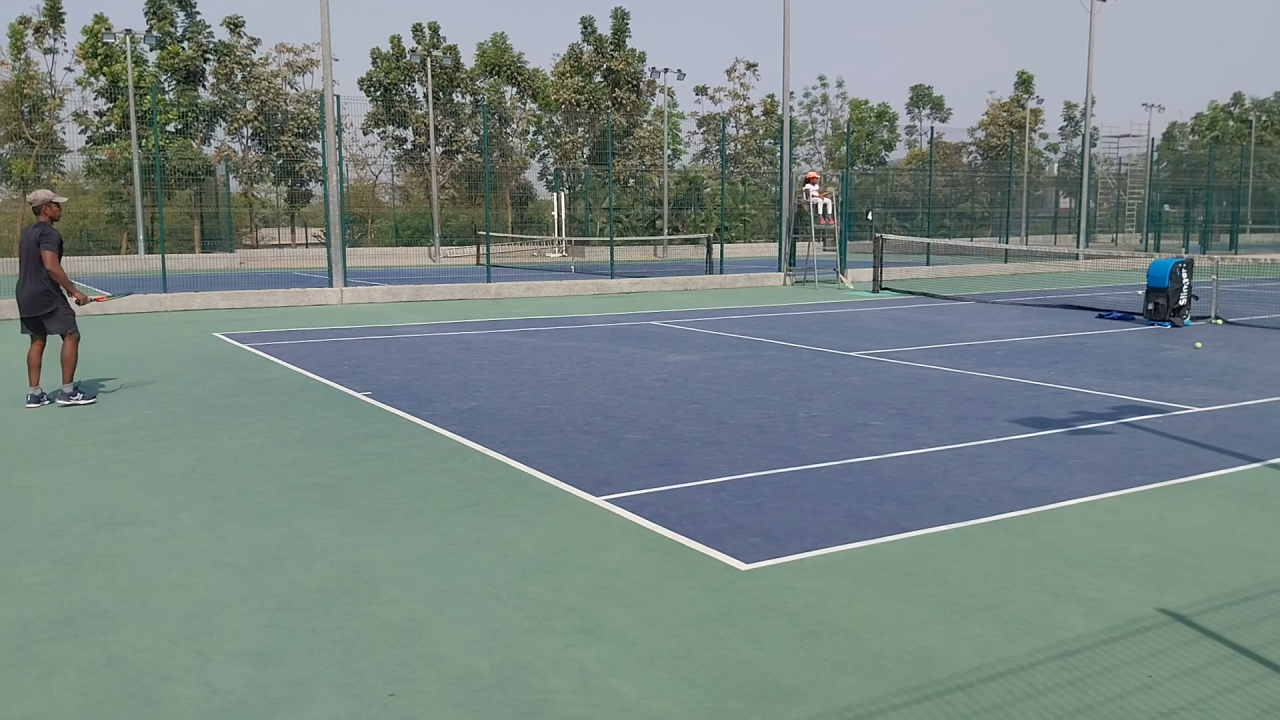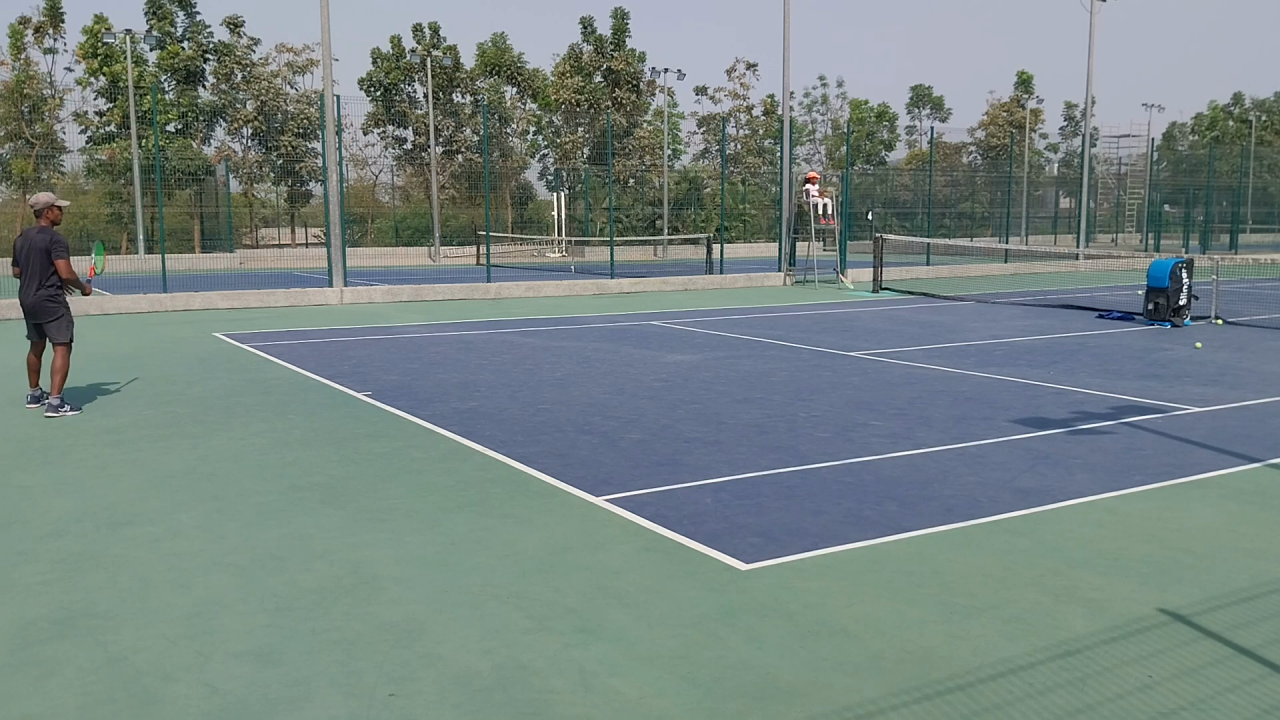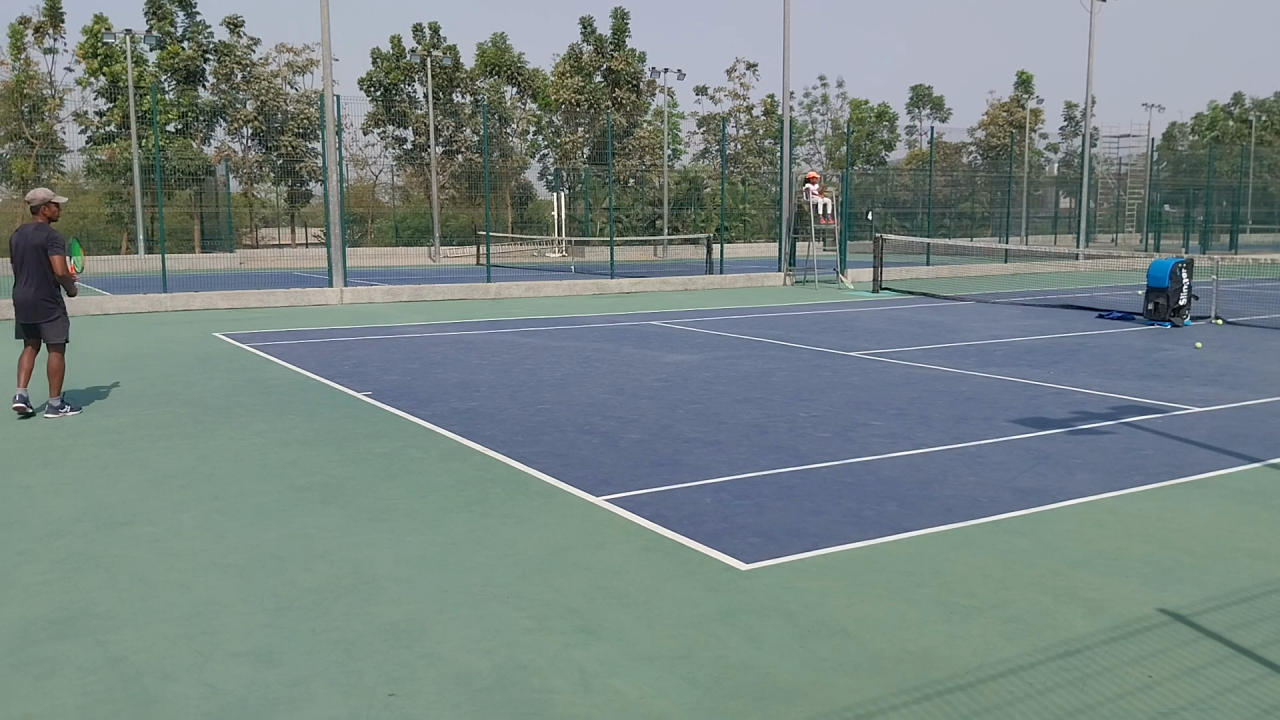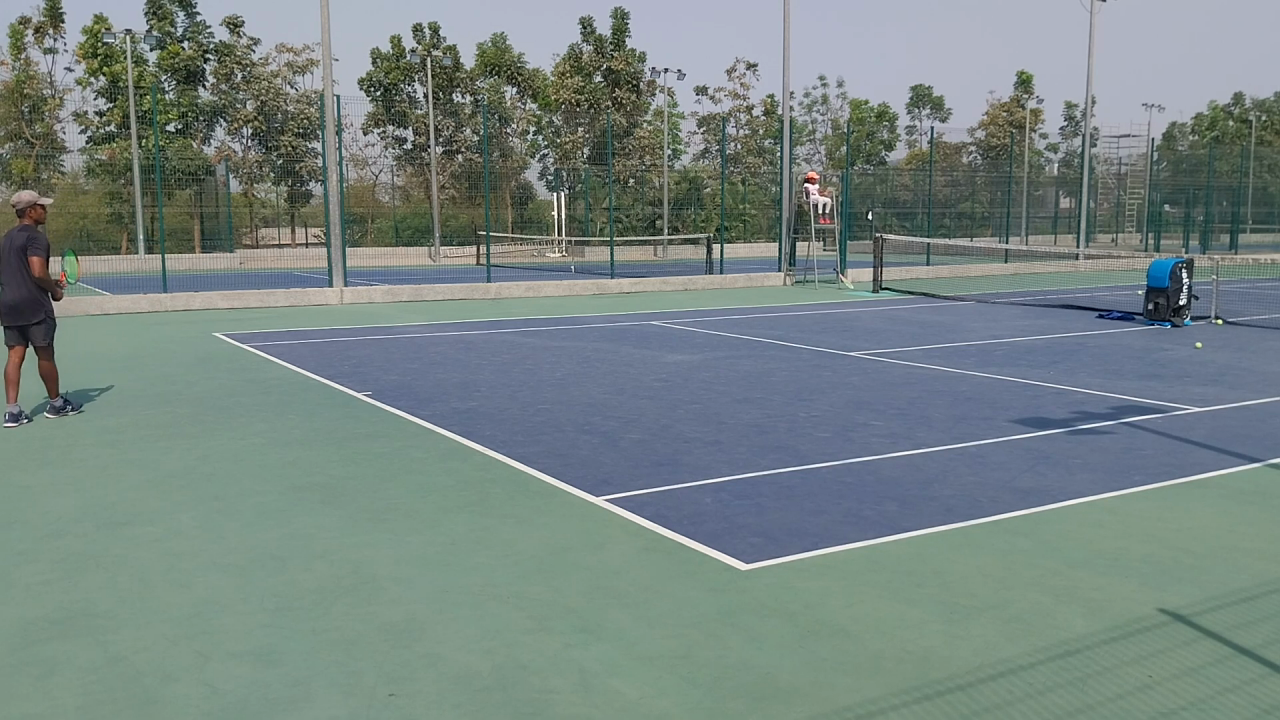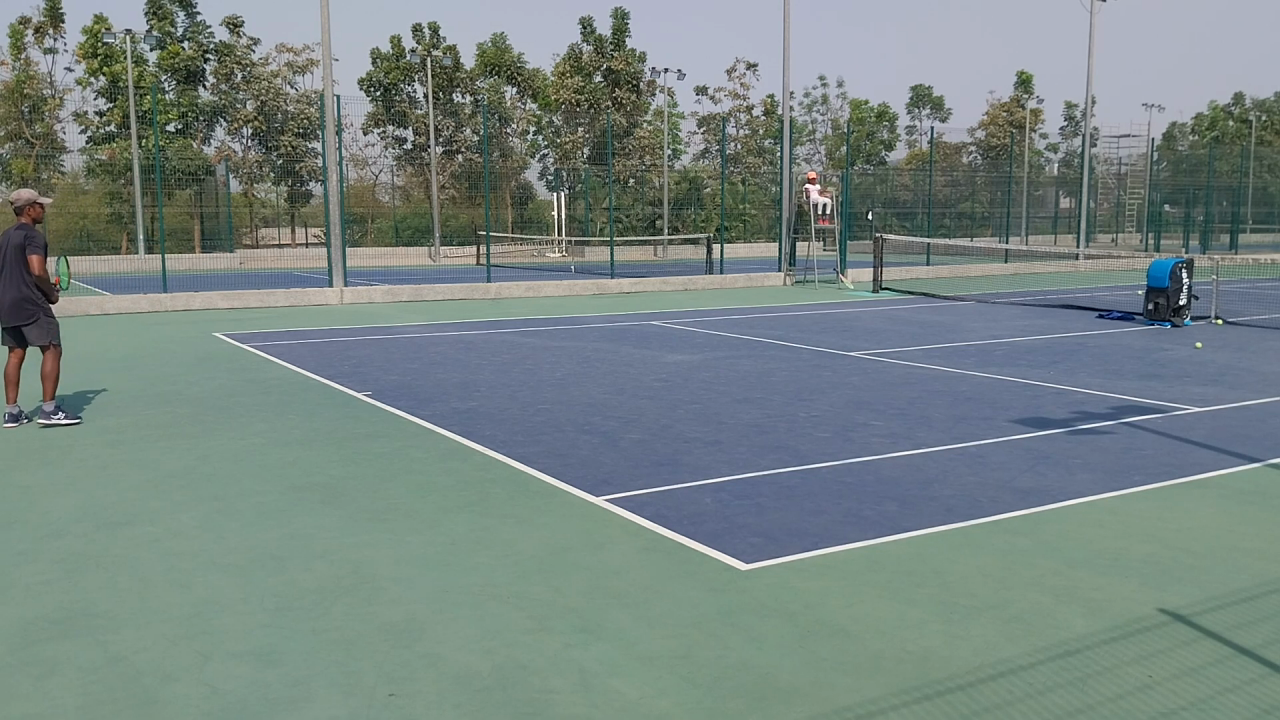
dt=0.3s
person 1, frame 1
left shoulder: (27, 233)
right shoulder: (48, 233)
right elbow: (51, 265)
left wrist: (62, 282)
right wrist: (74, 290)
left hip: (25, 296)
right hip: (46, 296)
left knee: (37, 342)
right knee: (71, 337)
left ankle: (34, 393)
right ankle: (69, 389)
person 1, frame 2
left shoulder: (22, 238)
right shoulder: (54, 239)
left elbow: (17, 271)
right elbow: (66, 273)
right wrist: (83, 287)
left hip: (28, 301)
right hip: (51, 302)
left knee: (36, 346)
right knee: (62, 348)
left ankle: (35, 394)
right ankle: (55, 402)
person 1, frame 3
left shoulder: (17, 235)
right shoulder: (51, 236)
right elbow: (60, 271)
right wrist: (71, 287)
left hip: (22, 300)
right hip: (48, 302)
left knee: (30, 347)
right knee: (56, 350)
left ankle: (21, 394)
right ankle: (55, 404)
person 1, frame 4
right shoulder: (35, 236)
right elbow: (38, 273)
left wrist: (49, 284)
right wrist: (54, 290)
right hip: (33, 304)
right knee: (45, 353)
right ankle: (56, 403)
person 1, frame 5
right shoulder: (32, 235)
right elbow: (38, 271)
right wrist: (51, 291)
right hip: (32, 304)
right knee: (52, 351)
right ankle: (49, 409)
